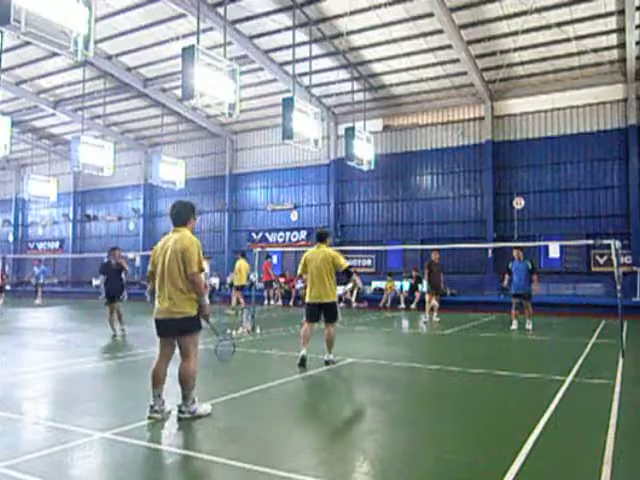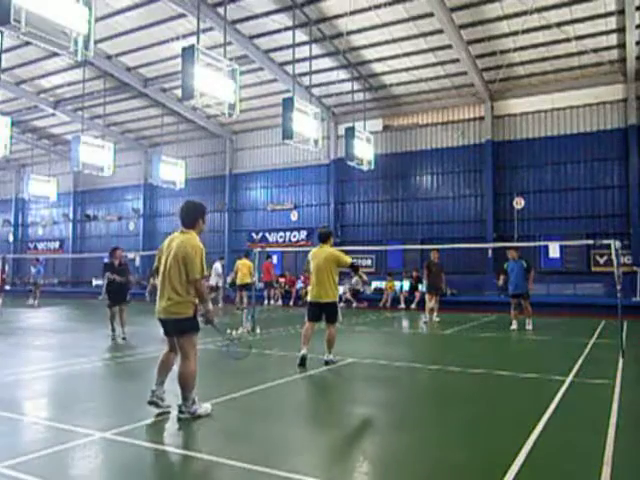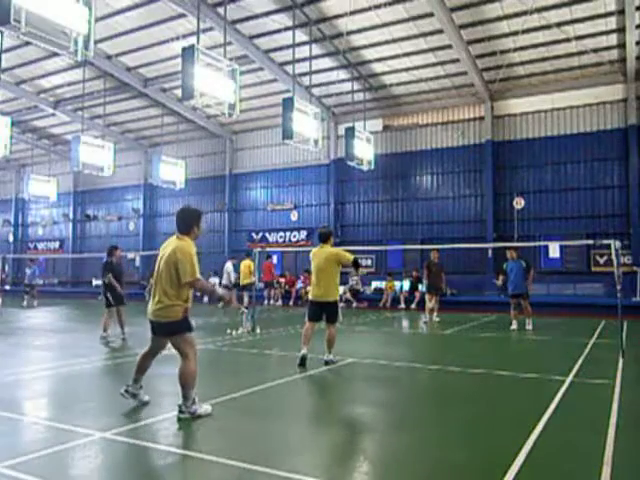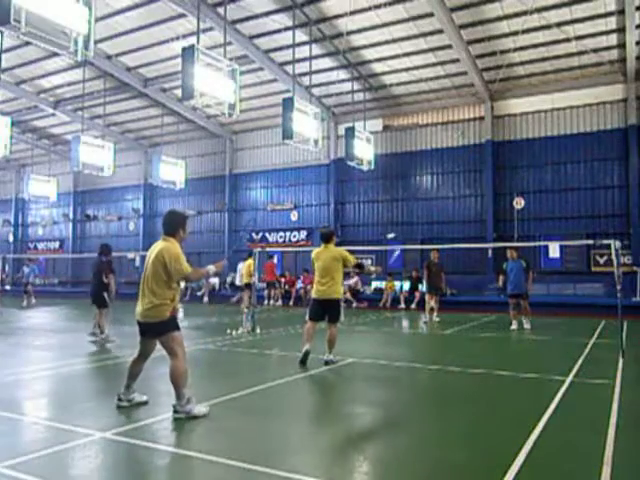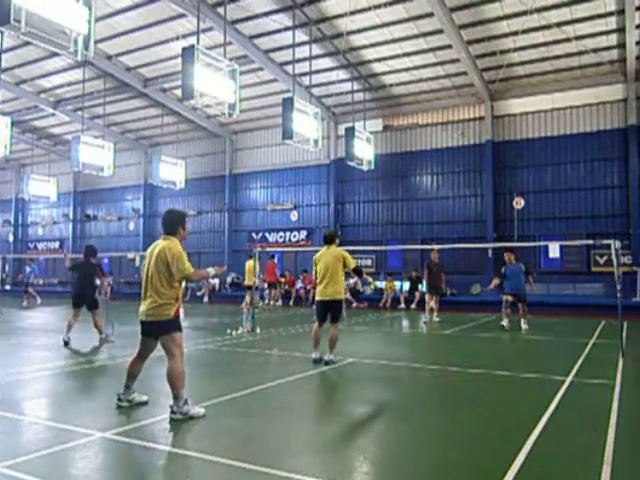
dt=0.3s
person 1, frame 1
left shoulder: (161, 243)
right shoulder: (190, 241)
left elbow: (151, 277)
right elbow: (194, 277)
right wrist: (204, 302)
left hip: (162, 310)
right hip: (185, 309)
left knee: (163, 357)
right knee: (189, 357)
left ankle: (157, 406)
right ankle: (188, 406)
person 1, frame 2
left shoulder: (169, 240)
right shoulder: (194, 245)
left elbow: (157, 270)
right elbow: (197, 282)
right wrist: (208, 307)
left hip: (164, 307)
right hip: (183, 310)
left knee: (172, 350)
right knee: (189, 357)
left ankle: (157, 392)
right ankle: (188, 406)
person 1, frame 3
left shoulder: (169, 243)
right shoulder: (186, 249)
right elbow: (195, 282)
right wrist: (217, 291)
left hip: (158, 309)
right hip: (174, 312)
left knee: (154, 350)
right knee: (190, 356)
left ankle: (133, 388)
right ankle: (188, 406)
person 1, frame 4
left shoulder: (157, 246)
right shoulder: (171, 249)
right elbow: (190, 276)
right wrist: (212, 269)
left hip: (146, 311)
right hip: (161, 312)
left knee: (143, 354)
right knee: (178, 355)
left ankle: (126, 395)
right ankle: (183, 405)
person 1, frame 5
left shoulder: (155, 246)
right shoulder: (173, 247)
right elbow: (190, 275)
right wrist: (211, 271)
left hip: (148, 311)
right hip: (164, 312)
left knee: (143, 354)
right knee: (176, 356)
left ankle: (126, 394)
right ankle: (180, 406)
person 2, frame 1
left shoulder: (308, 254)
right shoulder: (332, 254)
left elbow: (300, 273)
right elbow: (346, 270)
left hip: (312, 296)
right hip: (329, 296)
left knee: (308, 324)
right knee: (330, 325)
left ankle: (304, 351)
right ankle: (329, 356)
person 2, frame 2
left shoulder: (312, 254)
right shoulder: (334, 253)
right elbow: (351, 265)
left hip: (314, 296)
right hip: (330, 296)
left knee: (310, 324)
right knee: (331, 326)
left ankle: (303, 351)
right ankle: (328, 356)
person 2, frame 3
left shoulder: (313, 253)
right shoulder: (335, 253)
right elbow: (354, 261)
right wrist: (357, 270)
left hip: (315, 295)
right hip: (330, 296)
left knee: (310, 323)
right knee: (331, 326)
left ankle: (304, 351)
right ankle: (328, 356)
person 2, frame 4
left shoulder: (315, 253)
right shoulder: (340, 253)
right elbow: (355, 265)
left hip: (317, 294)
right hip: (333, 295)
left knee: (311, 323)
right knee: (332, 326)
left ankle: (306, 347)
right ankle: (329, 356)
person 2, frame 5
left shoulder: (318, 256)
right shoulder: (341, 253)
right elbow: (355, 270)
left hip: (321, 295)
right hip: (336, 295)
left knee: (319, 324)
right knee: (334, 326)
left ankle: (315, 354)
right ankle: (329, 355)
